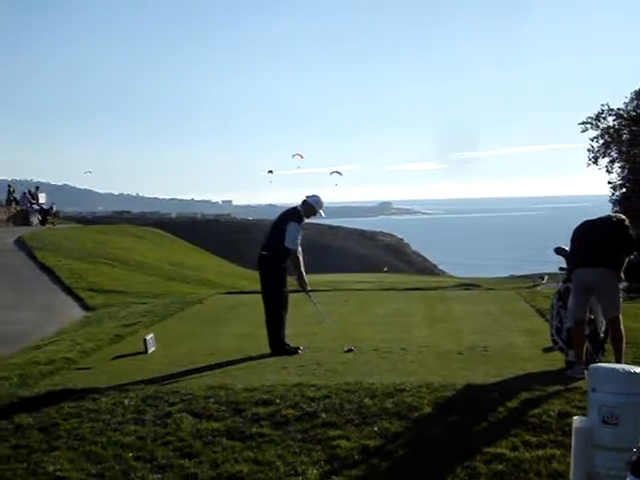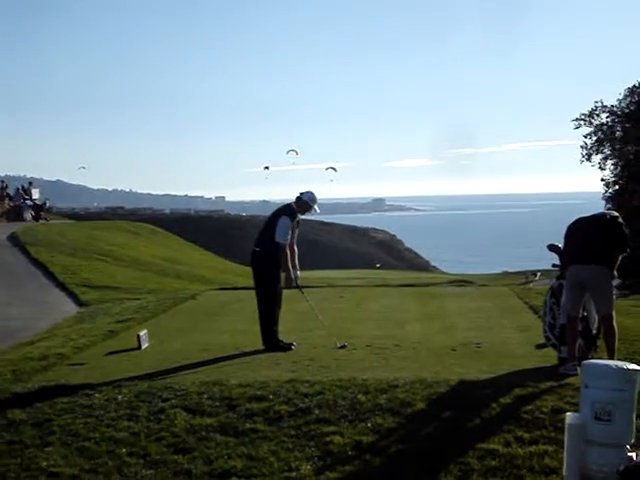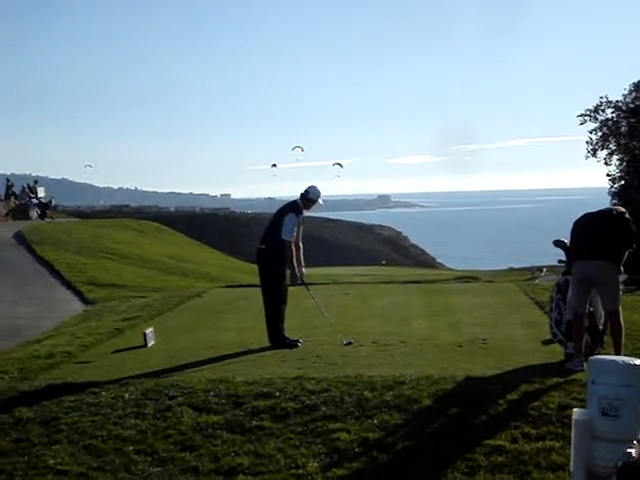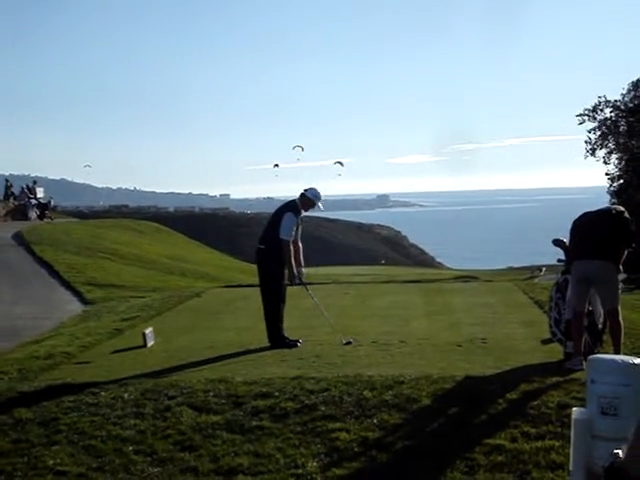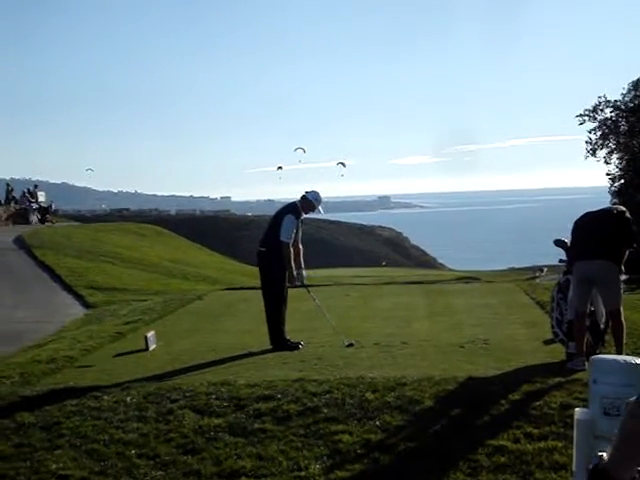
dt=0.4s
person 1, frame 1
left shoulder: (582, 227)
right shoulder: (619, 222)
left elbow: (572, 254)
right elbow: (627, 249)
right wrist: (619, 272)
left hip: (579, 273)
right hip: (605, 272)
left knee: (578, 322)
right knee: (614, 322)
left ankle: (579, 367)
person 1, frame 2
left shoulder: (576, 224)
right shoulder: (613, 220)
left elbow: (565, 251)
right elbow: (620, 248)
right wrist: (612, 270)
left hip: (573, 270)
right hip: (599, 270)
left knee: (572, 318)
right knee: (607, 318)
left ankle: (571, 362)
person 1, frame 3
left shoulder: (582, 220)
right shoulder: (621, 216)
left elbow: (572, 246)
right elbow: (626, 244)
right wrist: (618, 266)
left hip: (580, 266)
right hip: (605, 266)
left knee: (578, 314)
right knee: (614, 314)
left ankle: (578, 358)
person 1, frame 4
left shoulder: (581, 219)
right shoulder: (620, 215)
left elbow: (571, 245)
right elbow: (625, 244)
right wrist: (617, 265)
left hip: (579, 265)
right hip: (604, 265)
left knee: (578, 313)
right knee: (613, 313)
left ankle: (577, 357)
person 1, frame 5
left shoulder: (583, 219)
right shoulder: (621, 215)
left elbow: (573, 245)
right elbow: (626, 244)
right wrist: (619, 265)
left hip: (580, 265)
right hip: (606, 265)
left knee: (579, 313)
right knee: (615, 313)
left ankle: (579, 358)
right ankle: (620, 357)
person 2, frame 1
left shoulder: (293, 215)
right shoulder: (295, 220)
left elbow: (296, 249)
right elbow: (293, 253)
left wrist: (301, 273)
right wrist: (301, 277)
left hip: (273, 262)
right hip: (271, 263)
left knee: (279, 304)
right knee: (276, 305)
left ankle: (279, 343)
right ankle: (278, 345)
person 2, frame 2
left shoulder: (294, 217)
right shoulder: (286, 216)
left elbow: (292, 246)
right elbow: (283, 248)
left wrist: (296, 271)
right wrist: (289, 274)
left hip: (270, 259)
right hip: (264, 259)
left knee: (273, 300)
right knee: (270, 301)
left ankle: (272, 339)
right ankle: (271, 342)
person 2, frame 3
left shoulder: (297, 212)
right shoulder: (292, 214)
left elbow: (297, 243)
right elbow: (288, 246)
left wrist: (301, 268)
right wrist: (294, 272)
left hip: (275, 256)
right hip: (270, 257)
left knee: (279, 298)
right knee: (275, 299)
left ankle: (278, 336)
right ankle: (277, 339)
person 2, frame 4
left shoulder: (296, 212)
right shoulder: (290, 213)
left elbow: (296, 243)
right elbow: (286, 245)
left wrist: (300, 267)
right wrist: (291, 271)
left hip: (273, 256)
right hip: (269, 256)
left knee: (277, 298)
right knee: (274, 299)
left ankle: (278, 336)
right ankle: (277, 338)
person 2, frame 5
left shoulder: (297, 214)
right shoulder: (291, 215)
left elbow: (297, 245)
right elbow: (286, 246)
left wrist: (300, 269)
right wrist: (291, 272)
left hip: (275, 258)
right hip: (270, 259)
left knee: (279, 300)
right knee: (276, 301)
left ankle: (280, 338)
right ankle: (279, 341)
